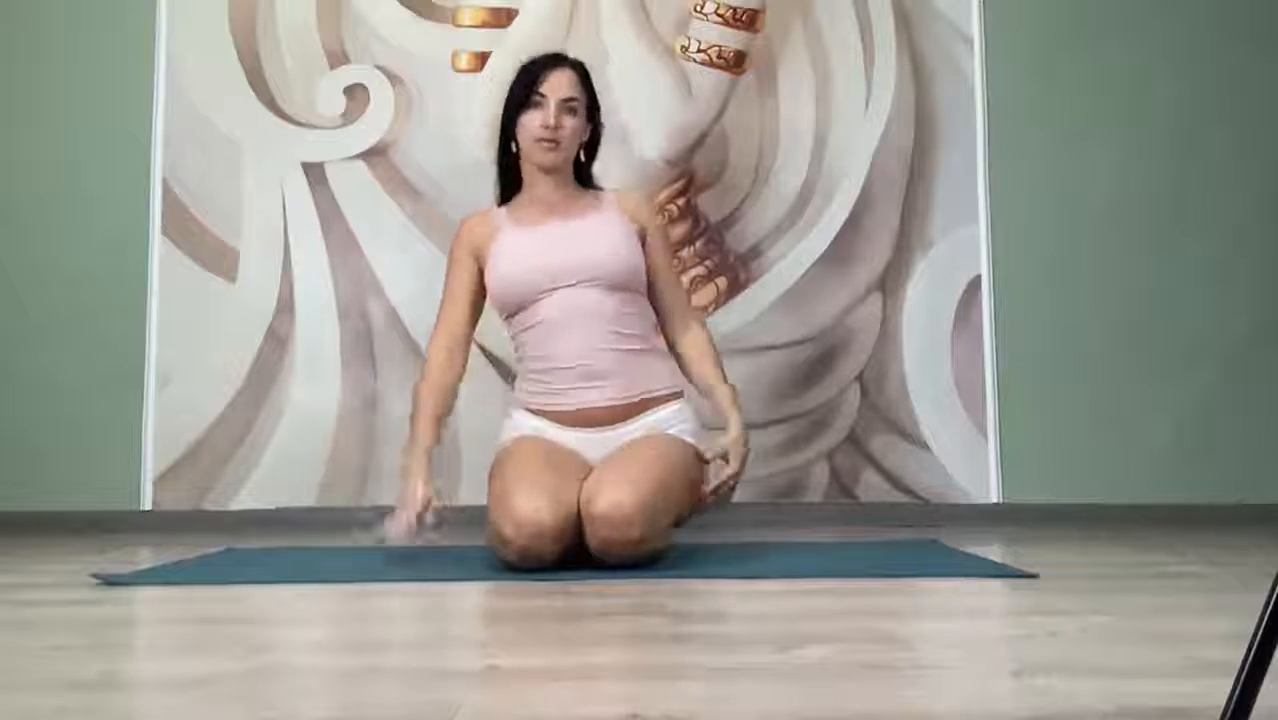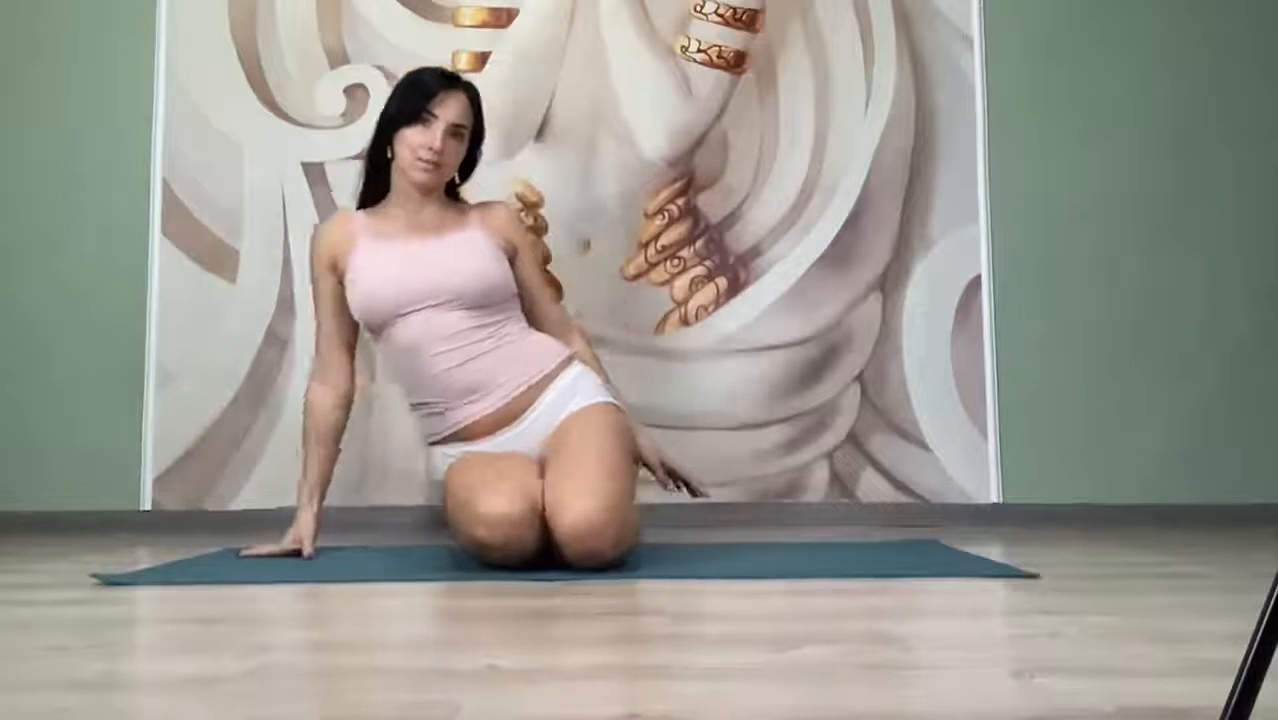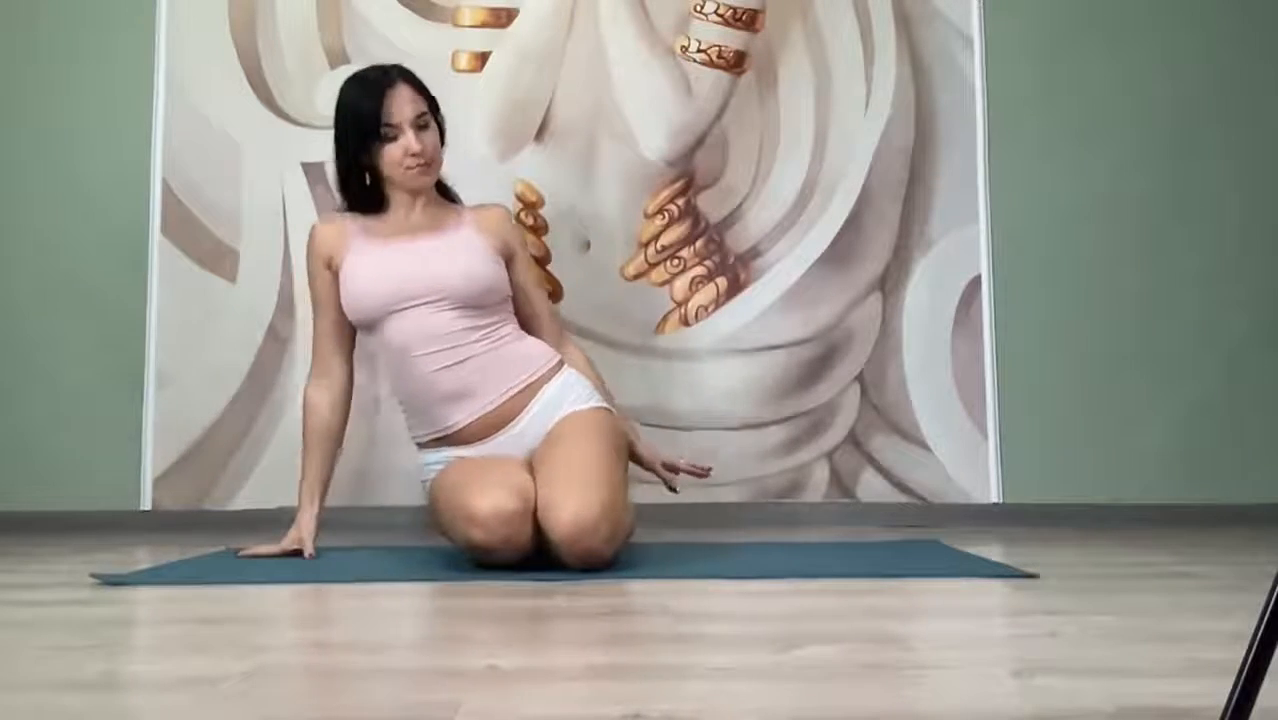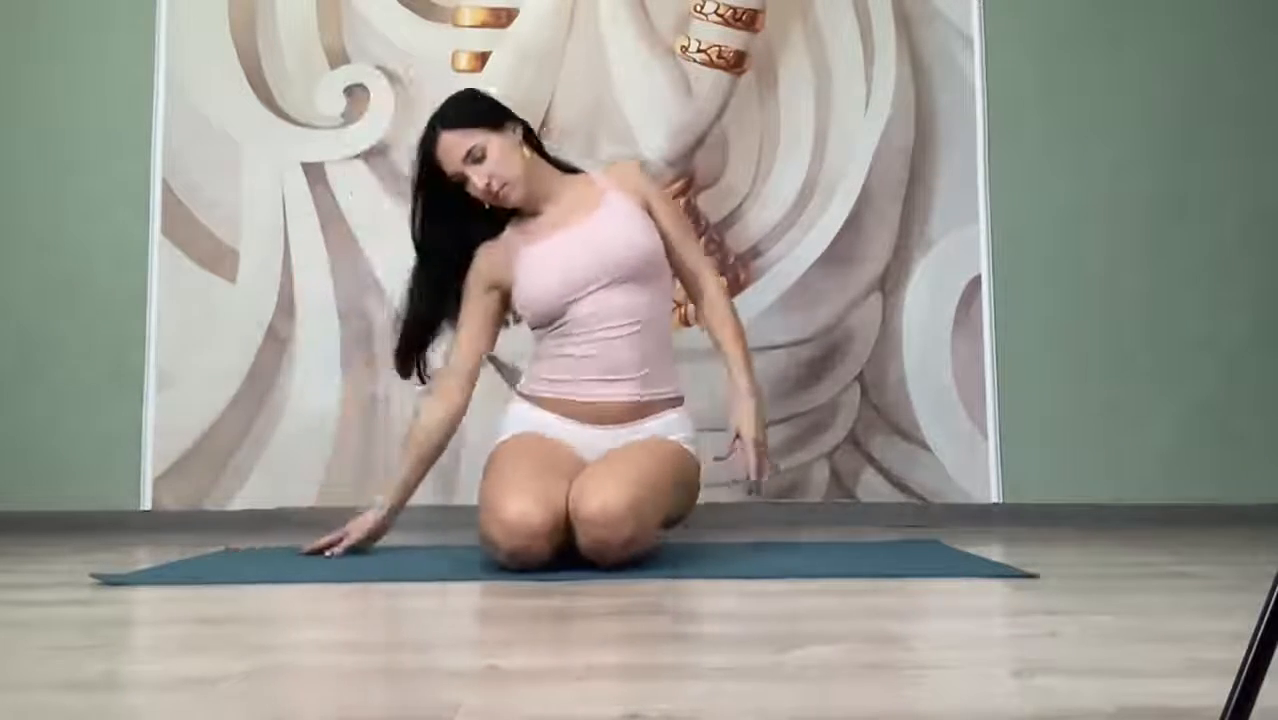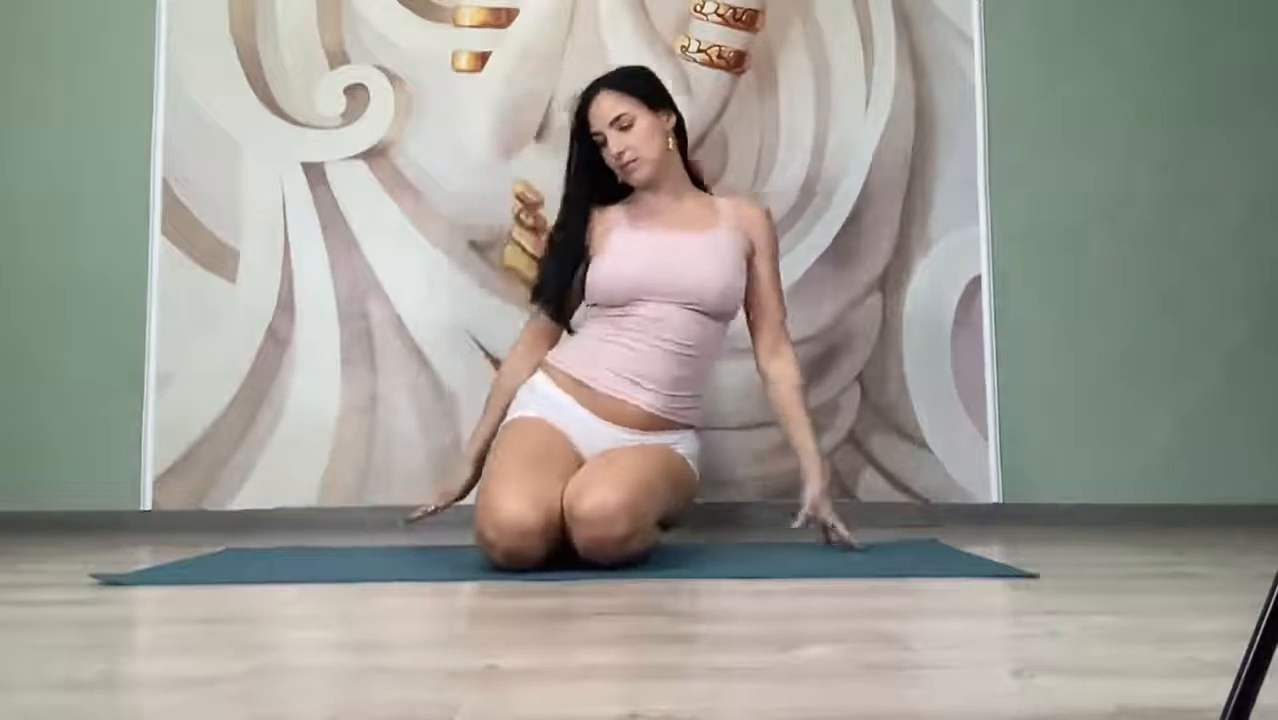
dt=1s
person 1, frame 1
left shoulder: (630, 209)
right shoulder: (480, 233)
left elbow: (684, 326)
right elbow: (446, 352)
left wrist: (733, 422)
right wrist: (417, 471)
left hip: (652, 424)
right hip: (544, 429)
left knee: (620, 525)
right knee: (527, 534)
left ankle: (672, 491)
right ankle: (578, 507)
person 1, frame 2
left shoulder: (498, 222)
right shoulder: (339, 238)
left elbow: (565, 333)
right elbow: (331, 377)
left wrist: (635, 434)
right wrist: (308, 509)
left hip: (563, 403)
right hip: (469, 450)
left knee: (589, 536)
right knee: (502, 530)
left ankle: (606, 498)
right ankle: (536, 504)
person 1, frame 3
left shoulder: (492, 223)
right shoulder: (333, 241)
left elbow: (556, 337)
right elbow: (329, 380)
left wrist: (633, 437)
right wrist: (307, 512)
left hip: (555, 407)
right hip: (457, 453)
left knee: (582, 535)
right knee: (495, 525)
left ankle: (604, 498)
right ankle: (534, 505)
person 1, frame 4
left shoulder: (627, 183)
right shoulder: (494, 258)
left elbow: (707, 289)
right elbow: (449, 389)
left wrist: (745, 394)
right wrist: (389, 504)
left hip: (651, 429)
right hip: (544, 426)
left knee: (606, 524)
right knee: (516, 532)
left ankle: (644, 511)
right ankle: (564, 507)
person 1, frame 5
left shoulder: (745, 222)
right shoulder: (597, 224)
left elbow: (774, 354)
right elbow: (536, 338)
left wrist: (814, 470)
right wrist: (474, 455)
left hip: (659, 442)
right hip: (556, 410)
left knee: (600, 524)
right knee: (510, 533)
left ankle: (641, 515)
right ankle: (562, 510)
